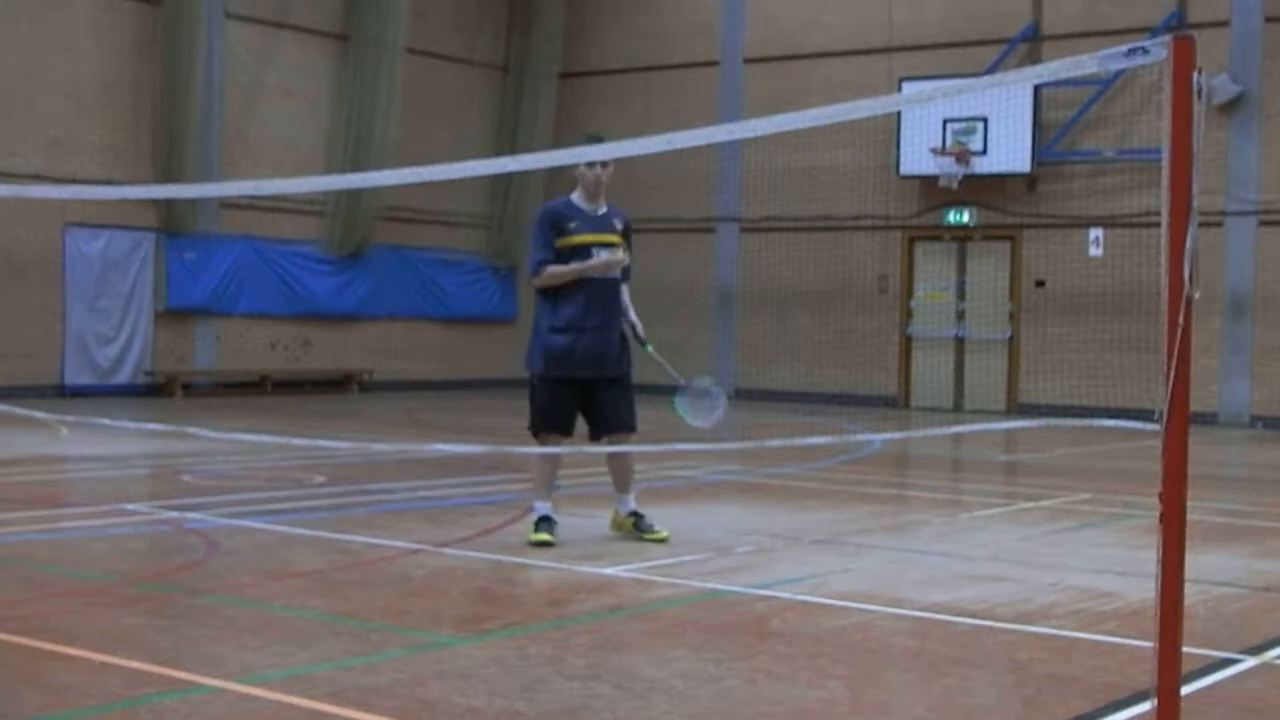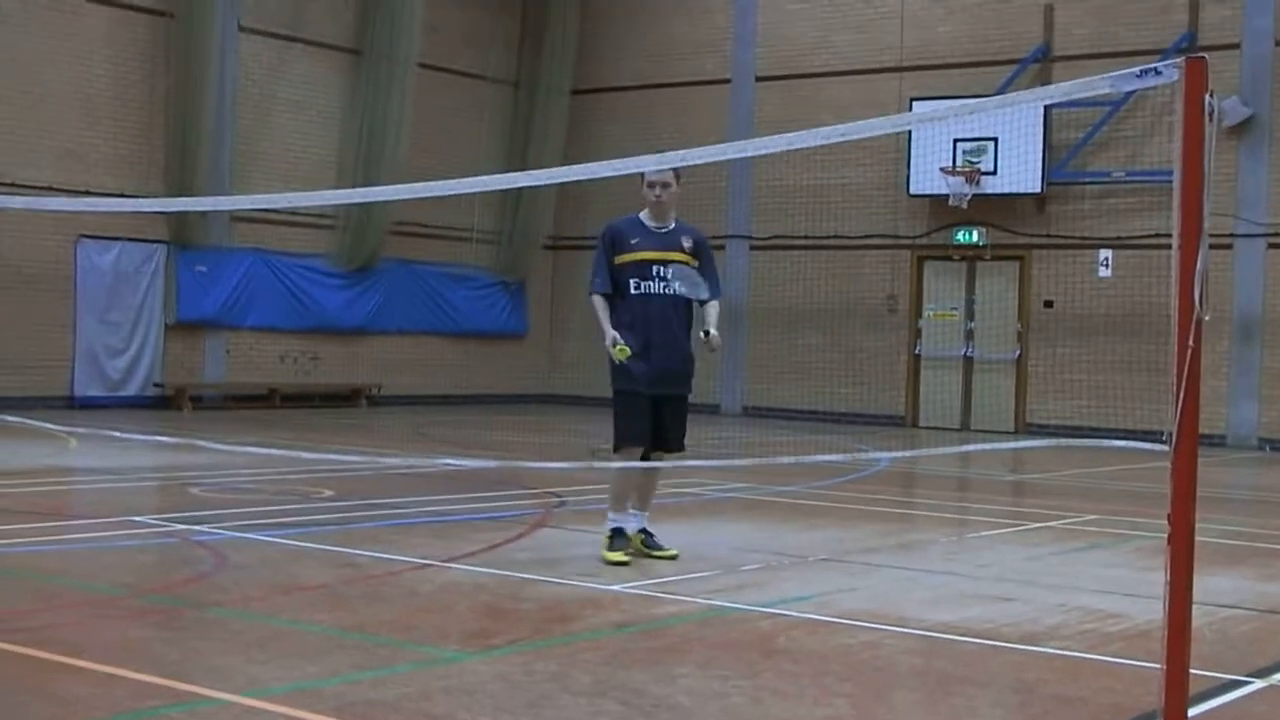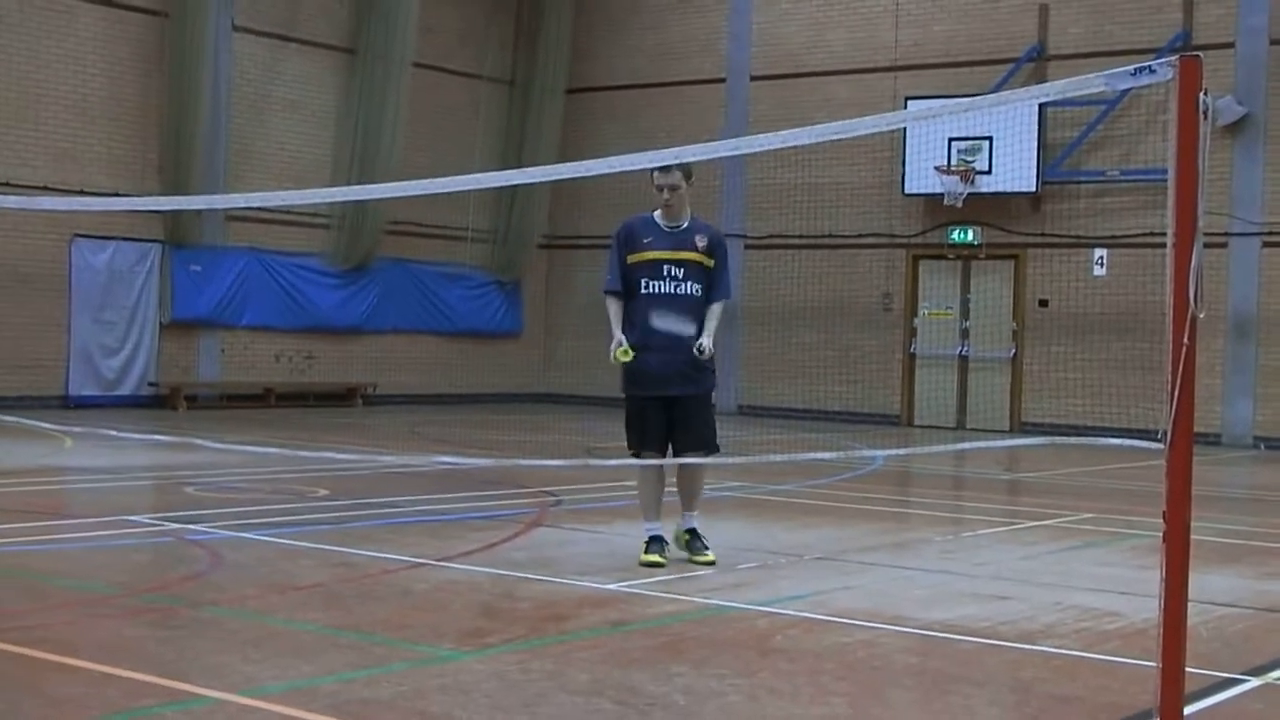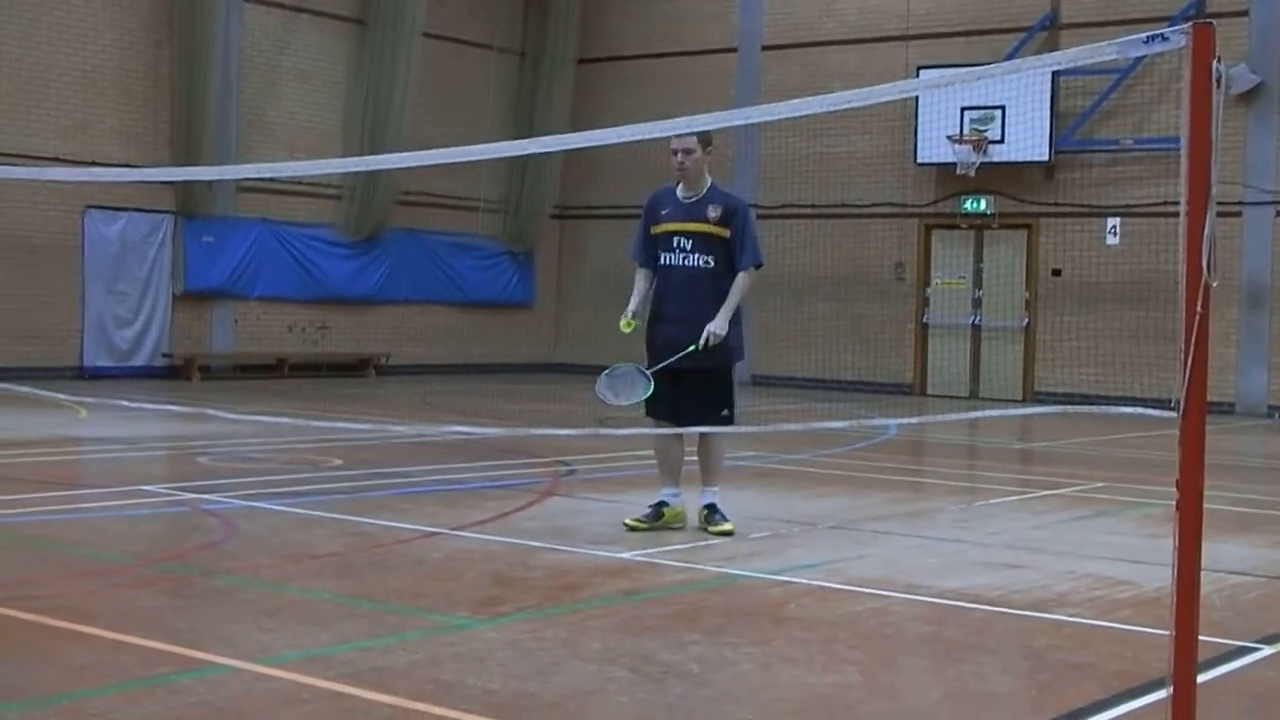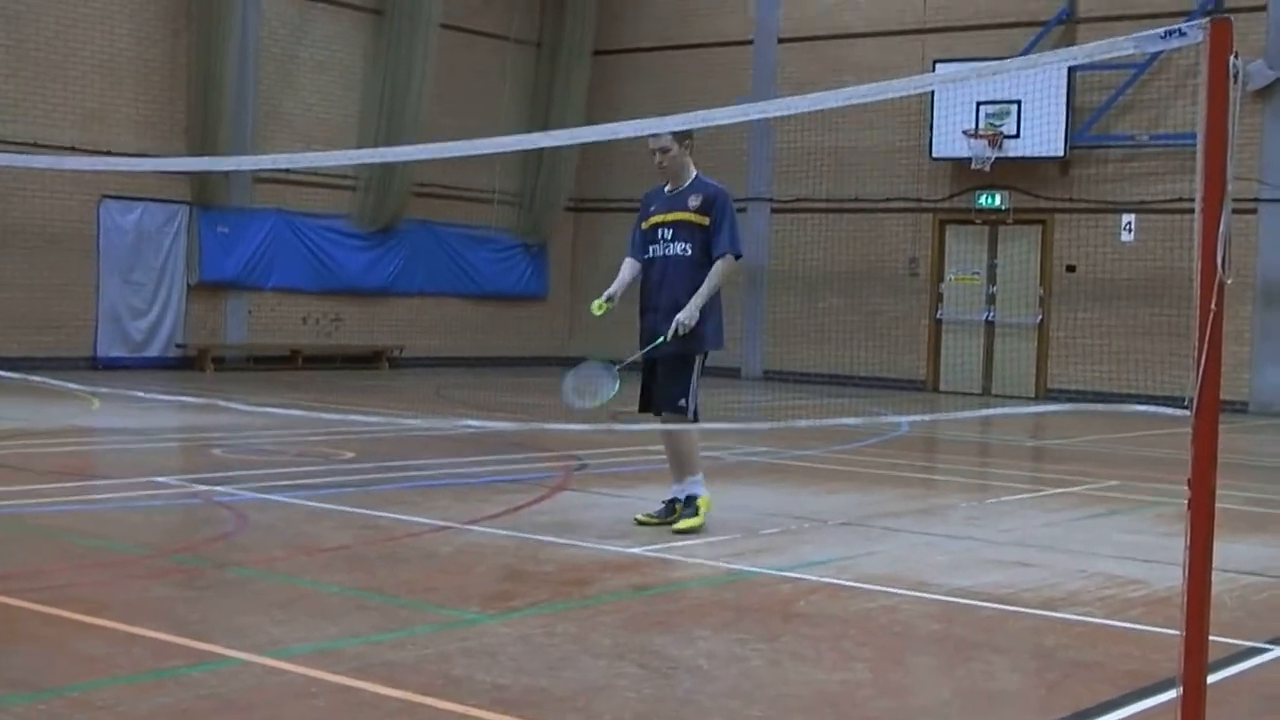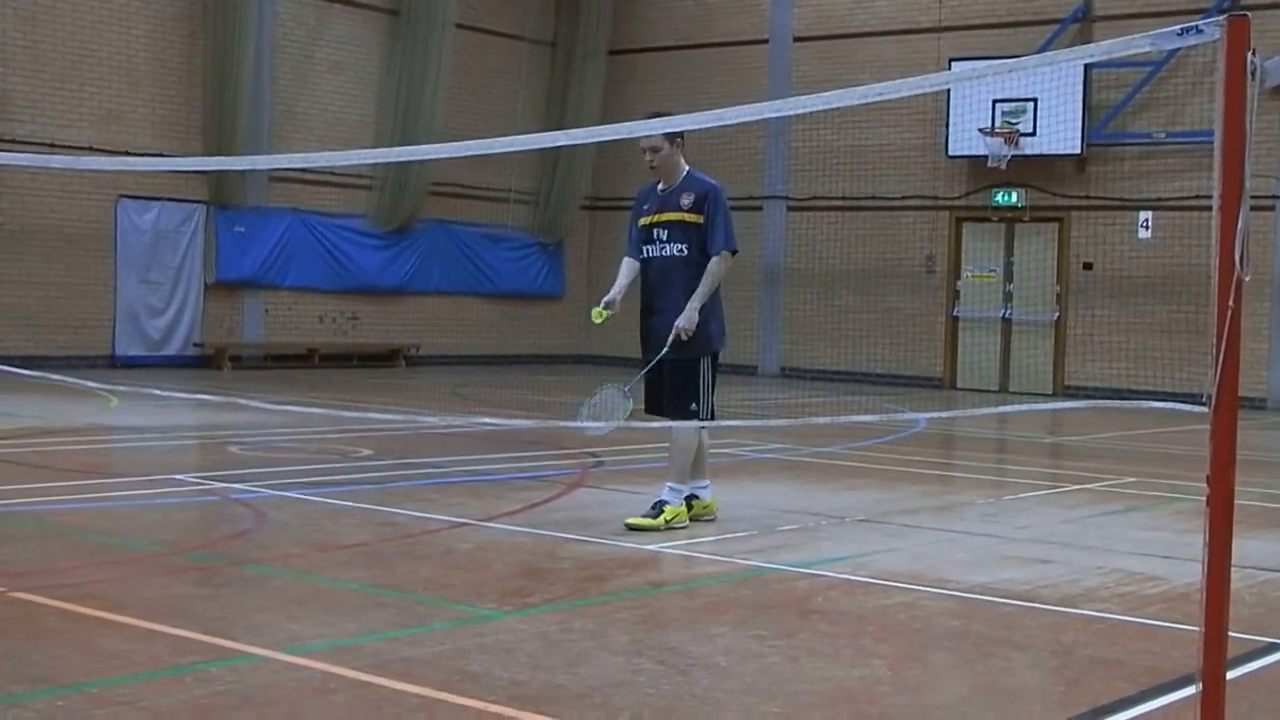
dt=0.5s
person 1, frame 1
left shoulder: (619, 222)
right shoulder: (554, 214)
right elbow: (540, 275)
left wrist: (630, 314)
right wrist: (591, 265)
left hip: (609, 349)
right hip: (560, 346)
left knee: (621, 432)
right knee: (551, 433)
left ankle: (627, 513)
right ankle: (543, 515)
person 1, frame 2
left shoulder: (694, 240)
right shoulder: (617, 232)
left elbow: (709, 294)
right elbow: (599, 291)
left wrist: (711, 328)
right wrist: (608, 330)
left hip: (675, 364)
right hip: (632, 361)
left knee: (658, 450)
right knee: (632, 446)
left ankle: (637, 527)
right ankle: (616, 527)
person 1, frame 3
left shoulder: (710, 239)
right shoulder: (631, 232)
left elbow: (717, 297)
right elbow: (614, 292)
left wrist: (708, 335)
right wrist: (617, 333)
left hip: (692, 367)
right hip: (644, 364)
left knee: (696, 451)
right knee: (649, 452)
left ankle: (689, 528)
right ankle: (653, 535)
person 1, frame 4
left shoulder: (731, 206)
right shoulder: (657, 203)
left elbow: (747, 269)
right elbow: (646, 264)
left wrist: (723, 317)
right wrist: (636, 302)
left hip: (710, 336)
right hip: (664, 334)
left knee: (712, 421)
right knee: (663, 418)
left ankle: (710, 504)
right ankle: (669, 503)
person 1, frame 5
left shoulder: (713, 196)
right shoulder: (651, 201)
left elbow: (726, 258)
right elbow: (637, 256)
left wrist: (694, 306)
right wrist: (617, 287)
left hip: (689, 325)
right hip: (654, 324)
left knee: (676, 409)
right knee: (664, 413)
left ankle: (696, 491)
right ankle: (680, 496)
person 1, frame 6
left shoulder: (706, 192)
right shoulder: (644, 199)
left elbow: (722, 255)
right elbow: (634, 255)
left wrist: (693, 309)
right wrist: (618, 291)
left hip: (693, 325)
right hip: (656, 326)
left knee: (685, 411)
right knee: (685, 412)
left ankle: (672, 501)
right ankle: (700, 496)
